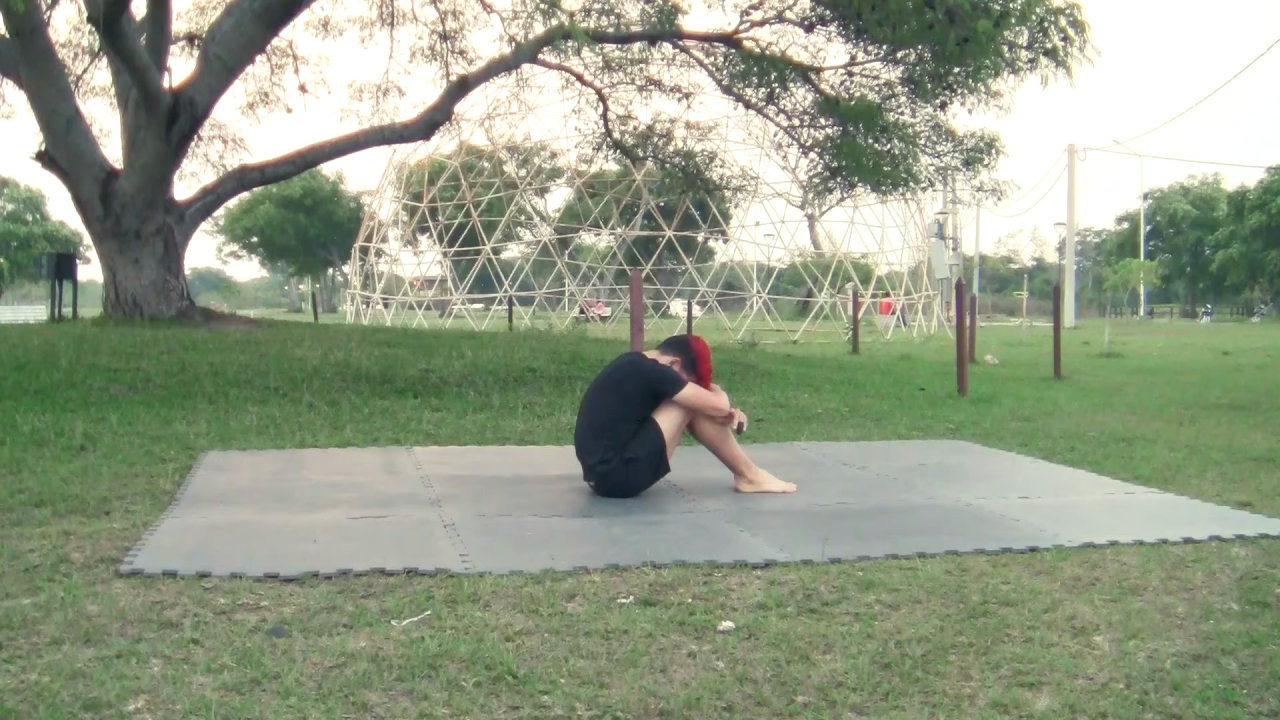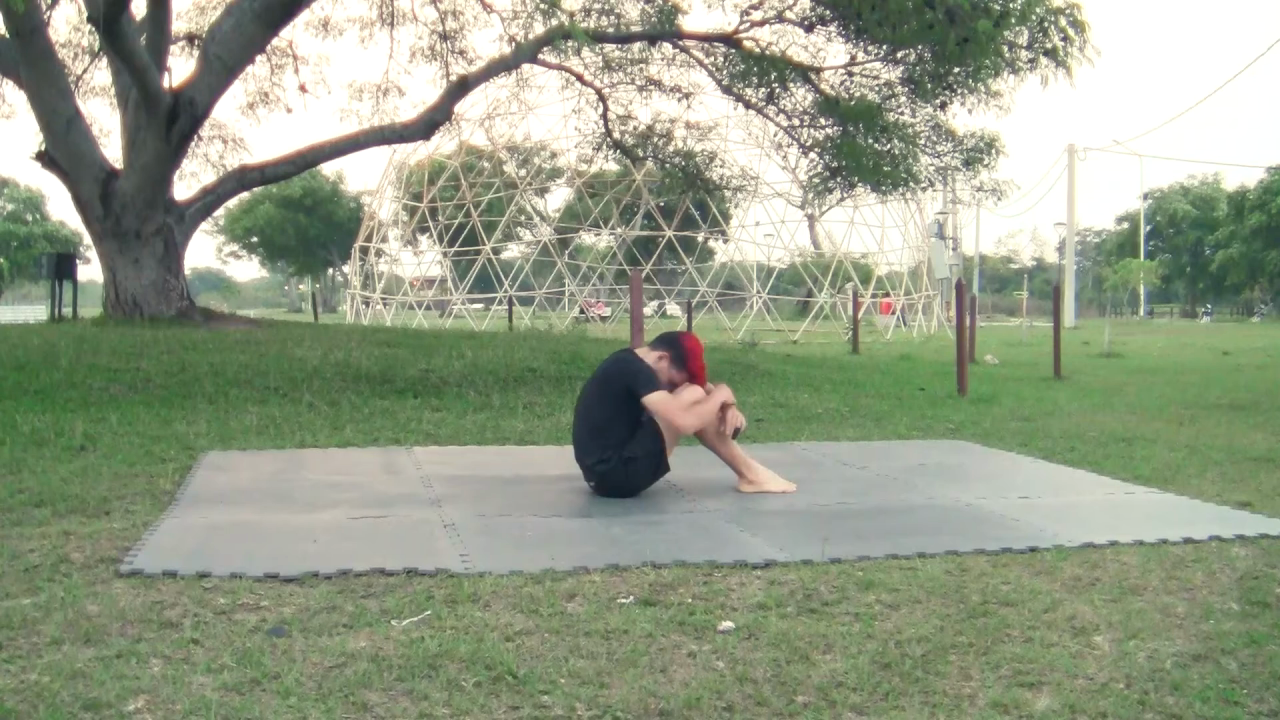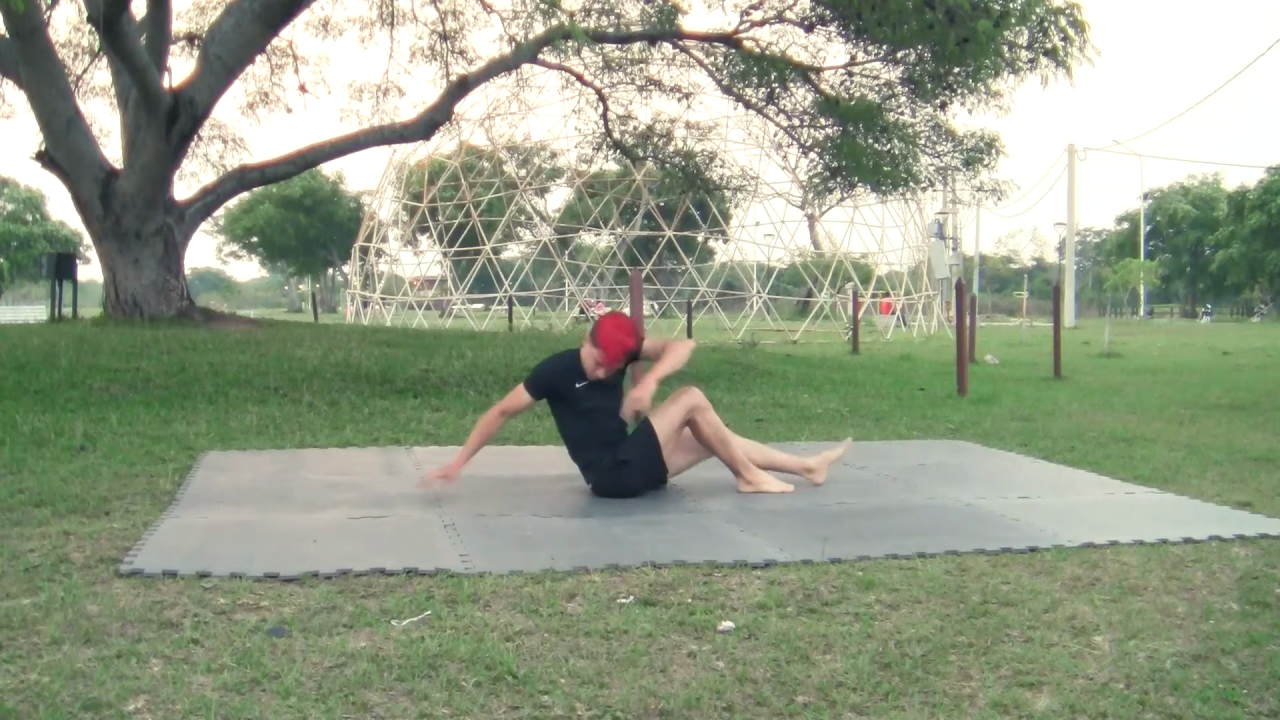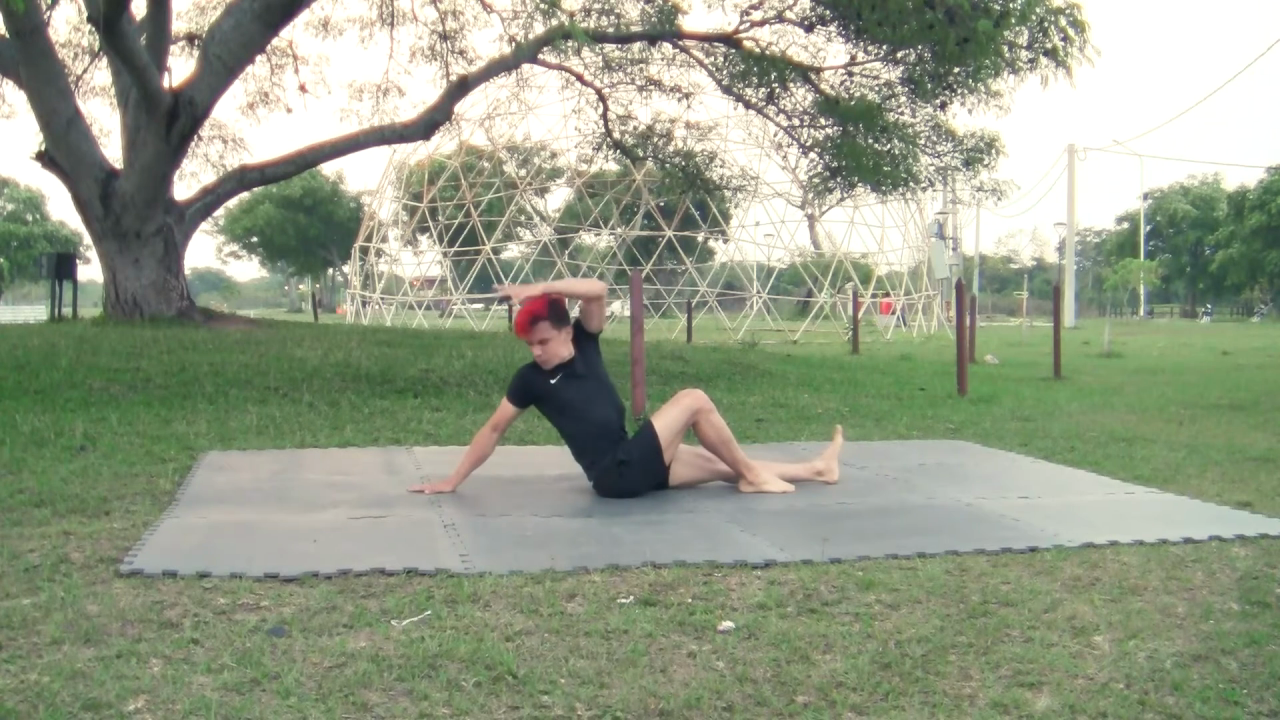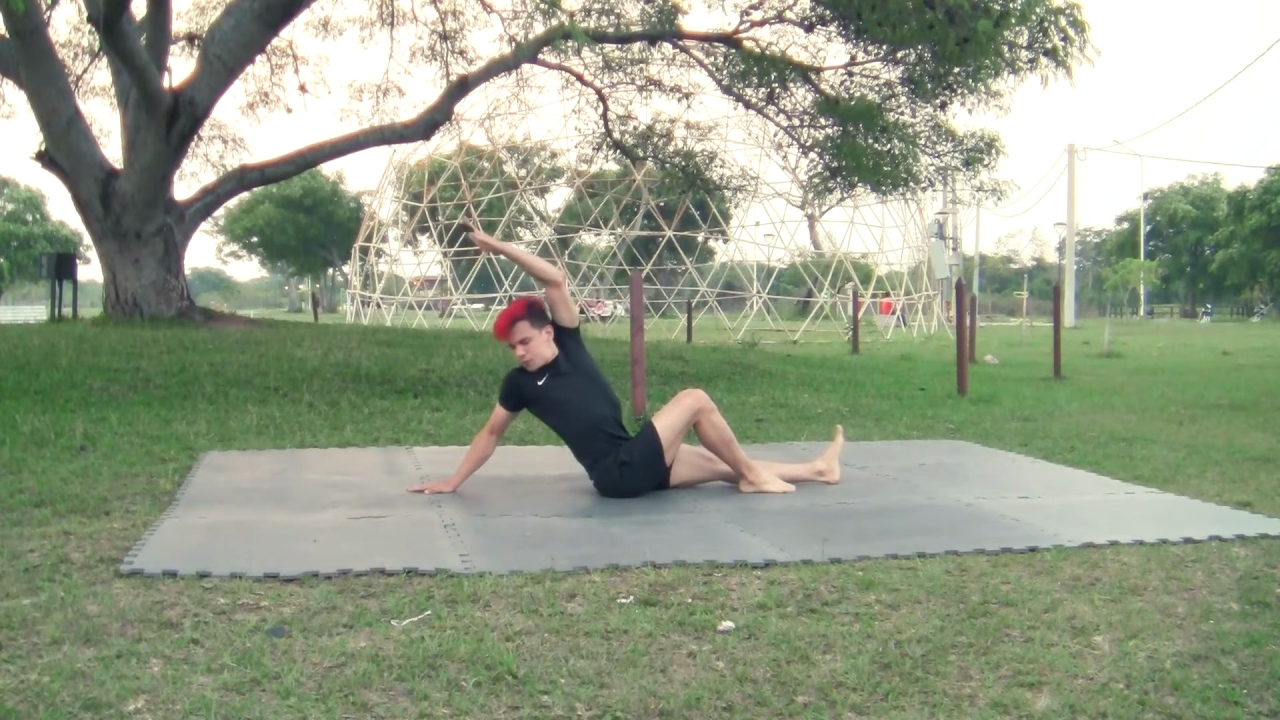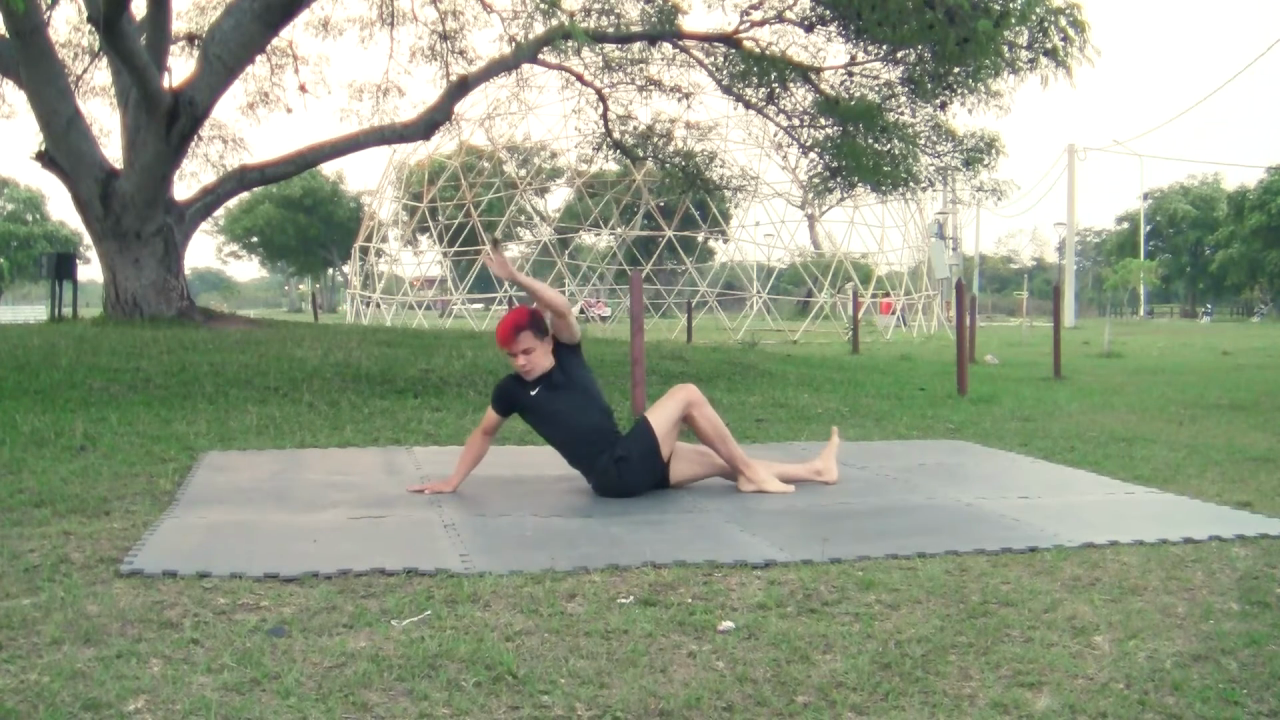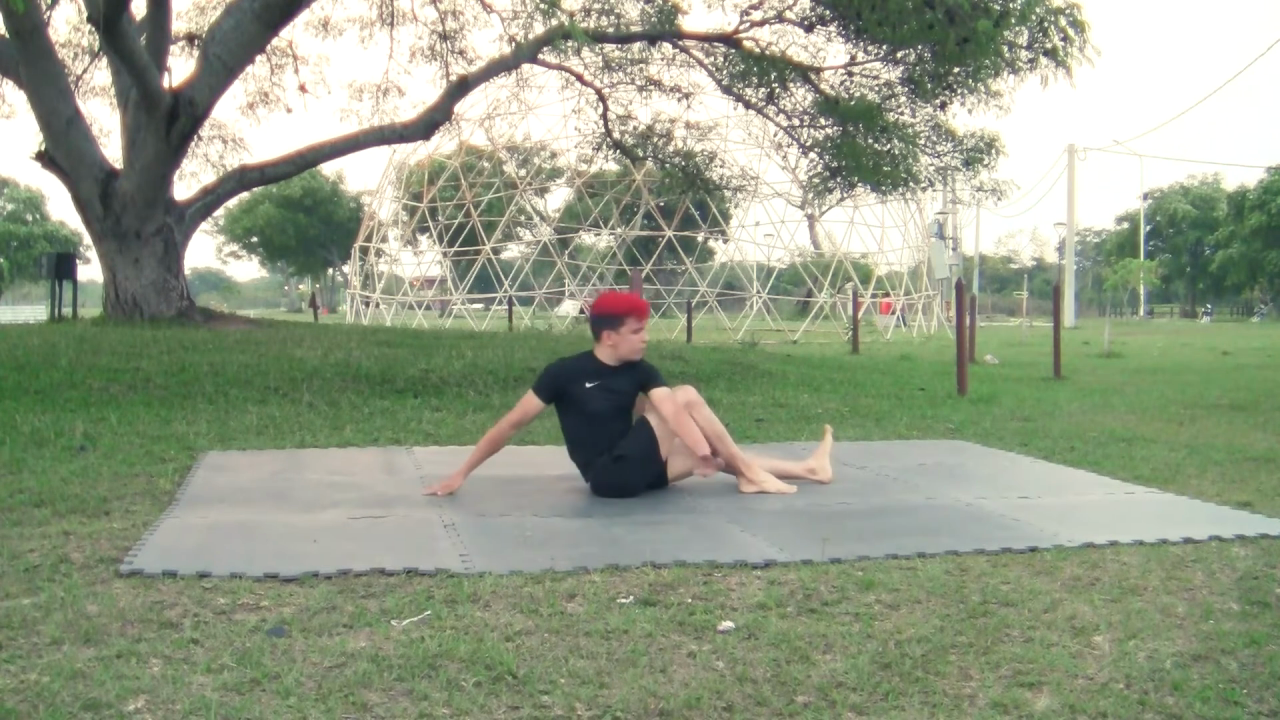
dt=0.5s
person 1, frame 1
left shoulder: (637, 365)
right shoulder: (650, 371)
right elbow: (718, 406)
left wrist: (729, 410)
right wrist: (718, 393)
left hip: (604, 472)
right hip: (618, 475)
left knee: (691, 399)
right knee: (692, 403)
left ankle: (748, 471)
right ankle: (749, 476)
person 1, frame 2
left shoulder: (630, 362)
right shoulder: (634, 369)
right elbow: (685, 423)
left wrist: (727, 406)
right wrist: (720, 395)
left hip: (608, 470)
right hip: (615, 475)
left knee: (687, 405)
right knee: (693, 396)
left ankle: (750, 469)
right ankle: (750, 476)
person 1, frame 3
left shoulder: (623, 351)
right shoulder: (556, 370)
left elbow: (683, 345)
right elbow: (500, 411)
left wrist: (650, 379)
right wrist: (460, 460)
left hip: (629, 464)
right hip: (613, 476)
left knee: (713, 438)
right knee: (692, 399)
left ankle: (807, 466)
right ankle: (749, 477)
person 1, frame 4
left shoulder: (585, 342)
right shoulder: (530, 379)
left elbow: (599, 290)
right elbow: (493, 430)
left wrist: (538, 290)
right wrist: (453, 481)
left hip: (633, 463)
right hip: (616, 475)
left knee: (719, 464)
right knee: (694, 400)
left ankle: (815, 469)
right ankle: (752, 476)
person 1, frame 5
left shoulder: (568, 342)
right shoulder: (519, 382)
left elbow: (556, 280)
right elbow: (491, 433)
left wrist: (497, 246)
right wrist: (453, 481)
left hip: (633, 463)
right hip: (618, 474)
left knee: (719, 464)
right knee: (695, 399)
left ankle: (817, 469)
right ankle: (752, 475)
person 1, frame 6
left shoulder: (566, 354)
right shoulder: (512, 389)
left elbow: (561, 308)
right elbow: (483, 434)
left wrist: (514, 277)
right wrist: (453, 481)
left hip: (629, 462)
right hip: (613, 475)
left knee: (717, 459)
right knee: (686, 393)
left ankle: (813, 469)
right ankle: (750, 473)
person 1, frame 7
left shoulder: (640, 371)
right shoulder: (564, 373)
left elbow: (671, 412)
right elbow: (511, 424)
left wrist: (703, 448)
right wrist: (461, 474)
left hip: (632, 468)
right hip: (609, 476)
right knee: (686, 395)
left ankle: (807, 468)
right ankle: (748, 472)
